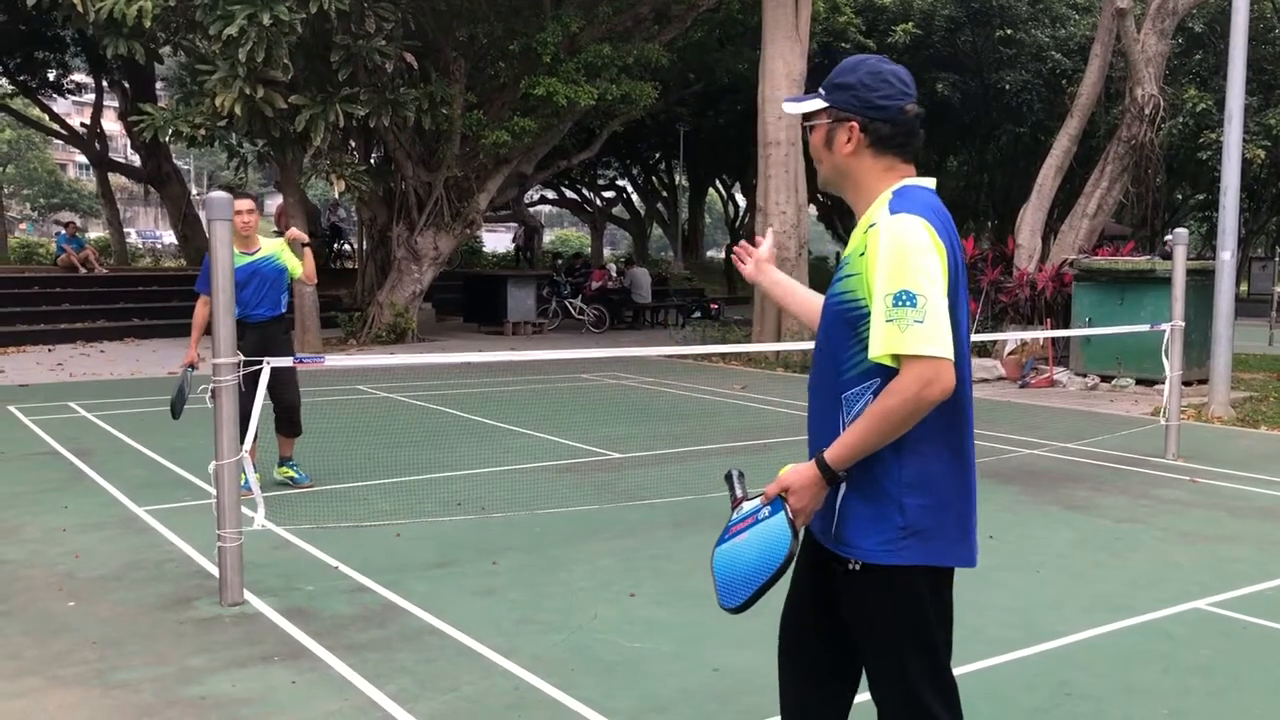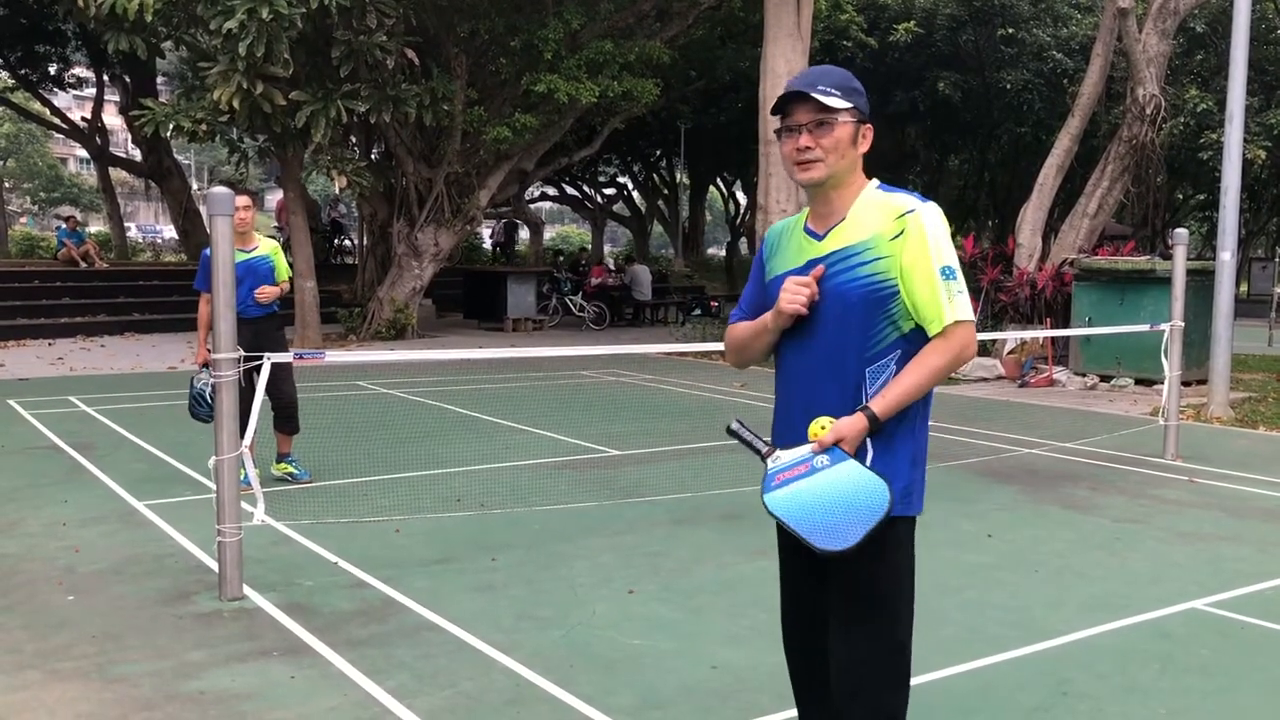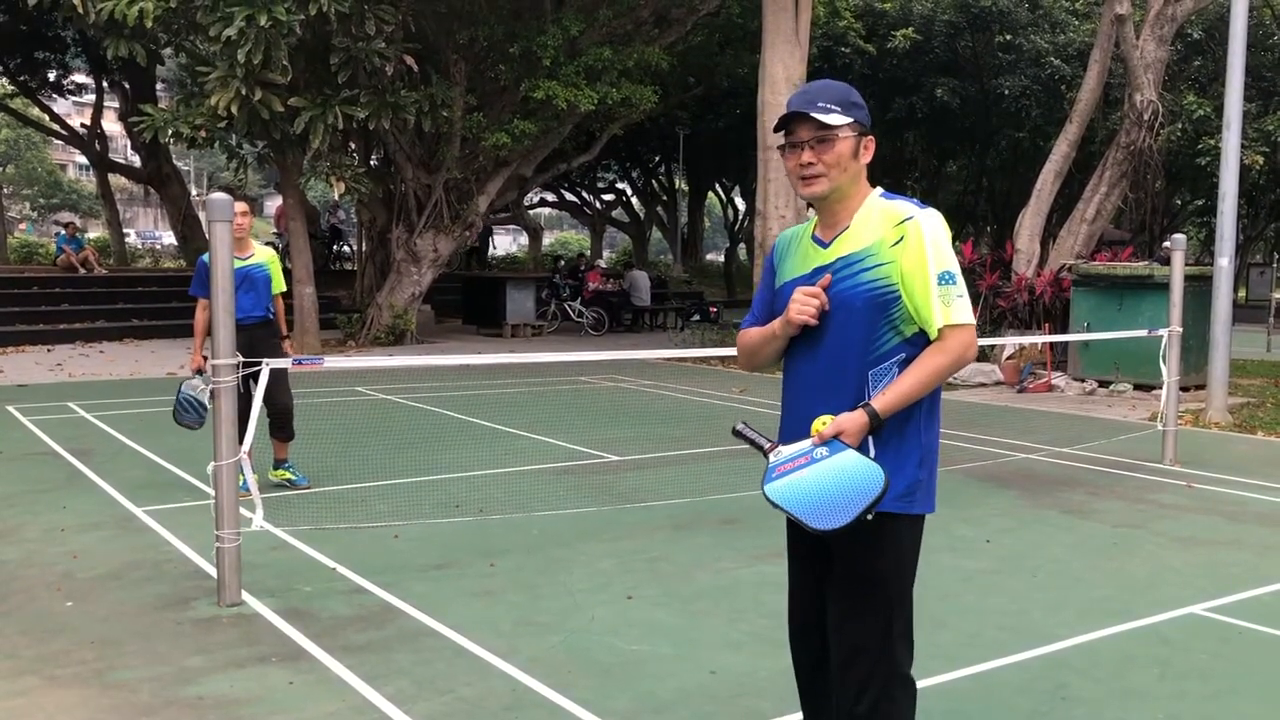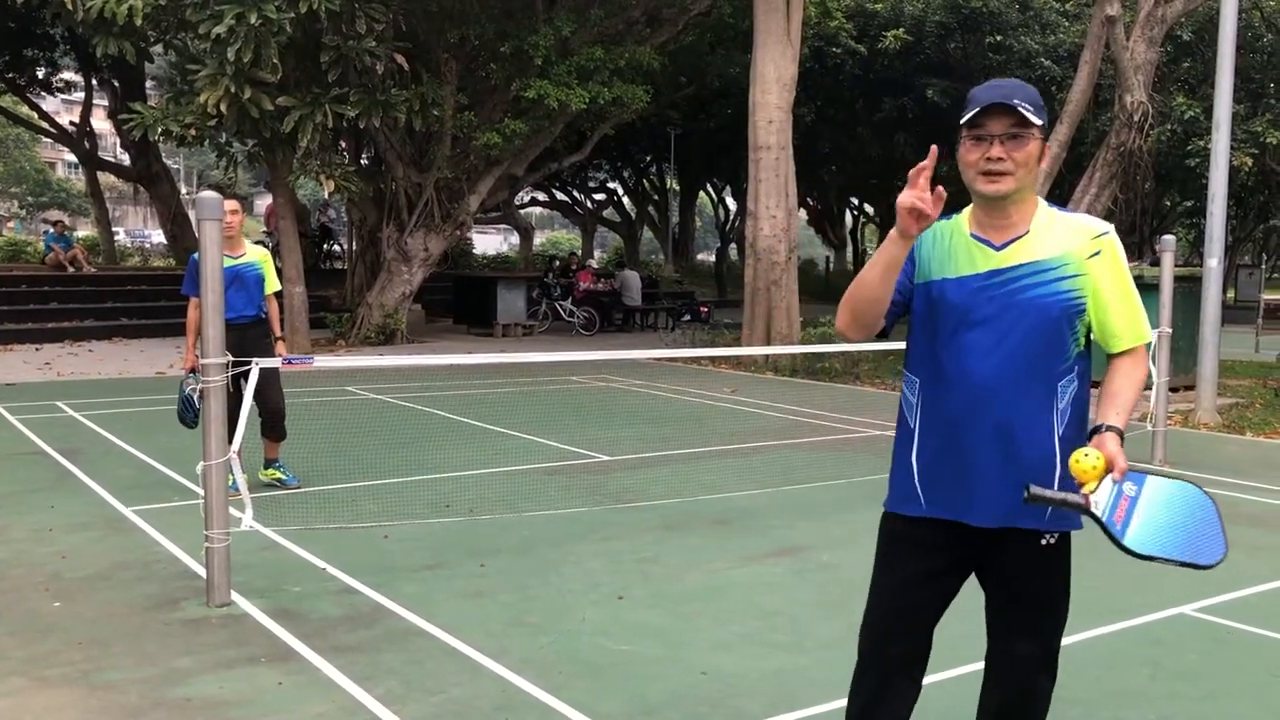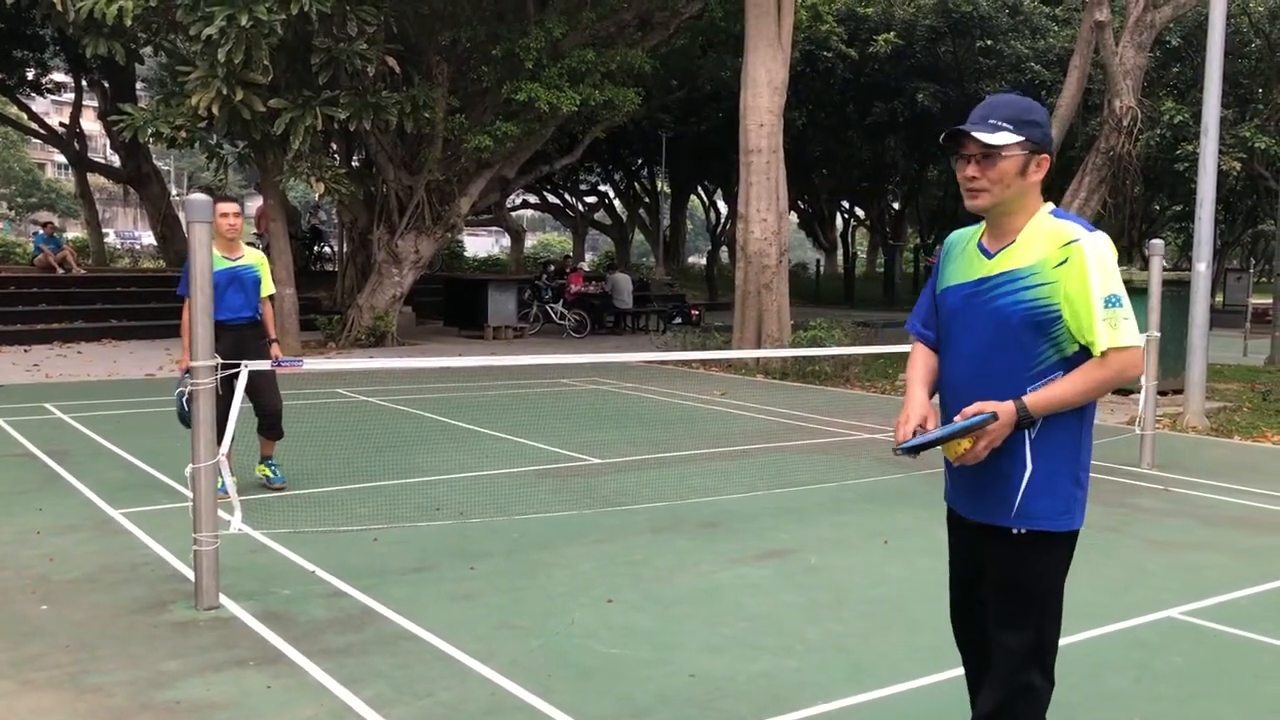
dt=1s
person 1, frame 1
left shoulder: (901, 228)
right shoulder: (886, 223)
left elbow: (930, 377)
left wrist: (823, 468)
right wrist: (767, 277)
left hip: (897, 522)
right hip: (847, 513)
right knee: (807, 655)
person 1, frame 2
left shoulder: (910, 219)
right shoulder: (778, 239)
left elbow: (958, 338)
right elbow: (737, 350)
left wrist: (868, 416)
right wrist: (776, 317)
left hip: (873, 483)
left knee: (866, 661)
right knee: (807, 649)
person 1, frame 3
left shoulder: (912, 226)
right shoulder: (787, 246)
left elbow: (958, 341)
right elbow: (750, 353)
left wrist: (868, 414)
right wrist: (784, 325)
left hip: (882, 483)
left knee: (870, 655)
right knee: (815, 646)
person 1, frame 4
left shoulder: (1089, 241)
right shoulder: (922, 241)
left elbow: (1129, 350)
right elbow: (852, 324)
left wrist: (1110, 429)
right wrist: (905, 232)
left hip: (1034, 501)
right hip: (925, 495)
left knee: (1021, 665)
right knee: (887, 643)
person 1, frame 5
left shoulder: (1076, 246)
right shoulder: (956, 248)
left elbow: (1123, 360)
right elbow: (927, 341)
left wrist: (1019, 411)
right wrist: (919, 398)
left hip: (1037, 496)
right hip: (970, 487)
left knee: (1018, 652)
right knee: (976, 633)
person 2, frame 1
left shoulder: (278, 248)
left elbow: (310, 278)
right elbow: (205, 303)
left wrist: (305, 244)
right wrist: (193, 346)
left hip: (277, 332)
right hip: (242, 336)
left knee: (289, 402)
right knee: (243, 407)
left ankle: (286, 464)
right ankle: (249, 471)
person 2, frame 2
left shoulder: (271, 247)
right shoulder: (213, 254)
left elbow: (286, 283)
right elbow: (206, 302)
left wrist: (277, 291)
right wrist: (202, 345)
left hip: (269, 328)
right hip: (234, 332)
left knee: (286, 398)
right knee: (240, 403)
left ankle: (284, 461)
right ankle: (247, 467)
person 2, frame 3
left shoulder: (269, 256)
right shoulder: (209, 261)
right elbow: (203, 308)
left wrist: (284, 337)
right wrist: (197, 351)
left hip: (265, 335)
right hip: (230, 339)
left knee: (281, 404)
right knee: (237, 409)
left ankle: (281, 467)
right ankle: (244, 472)
person 2, frame 4
left shoulder: (261, 255)
right shoulder: (201, 259)
right elbow: (195, 307)
left wrist: (278, 339)
right wrist: (190, 350)
left hip: (257, 335)
right hip: (222, 338)
left knee: (273, 404)
right knee: (227, 409)
left ankle: (272, 467)
right ankle: (234, 472)
person 2, frame 5
left shoulder: (258, 258)
right elbow: (190, 308)
left wrist: (273, 341)
right wrist: (186, 351)
left hip: (253, 337)
right hip: (218, 339)
left knee: (271, 405)
right knee: (220, 412)
left ankle: (267, 463)
right ankle: (223, 473)
